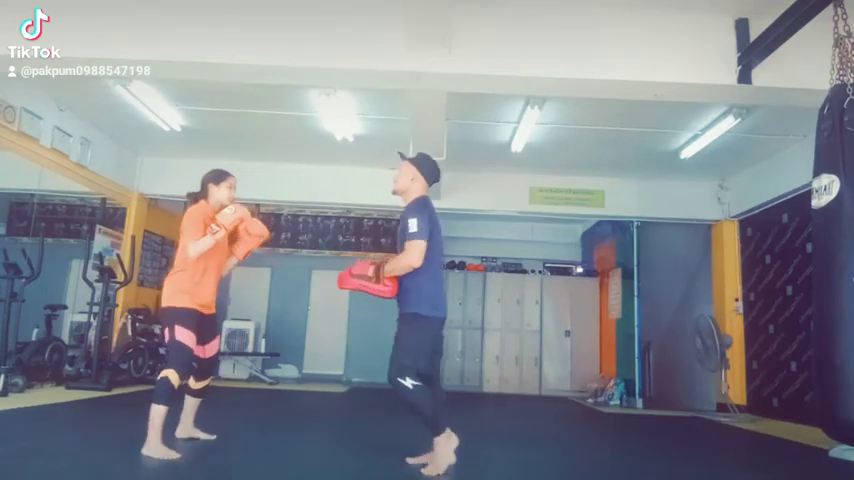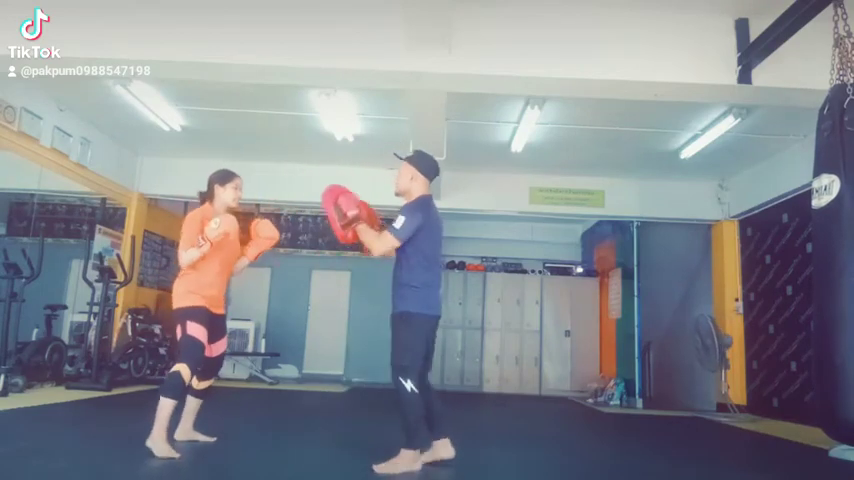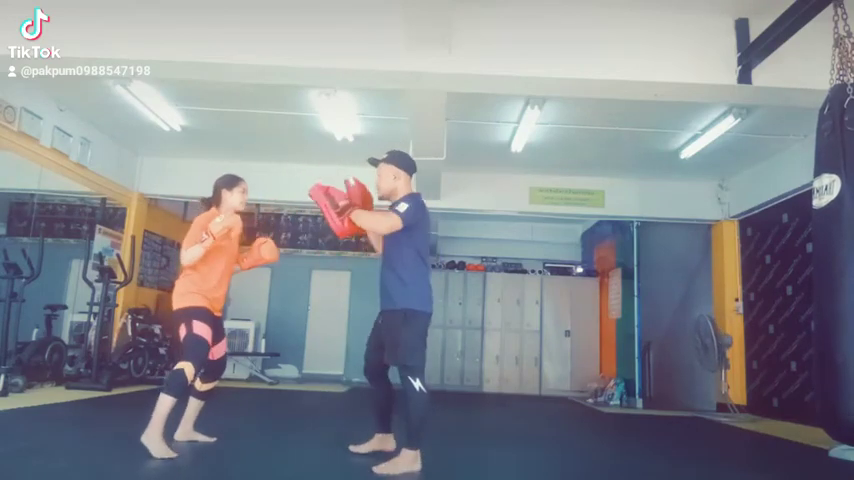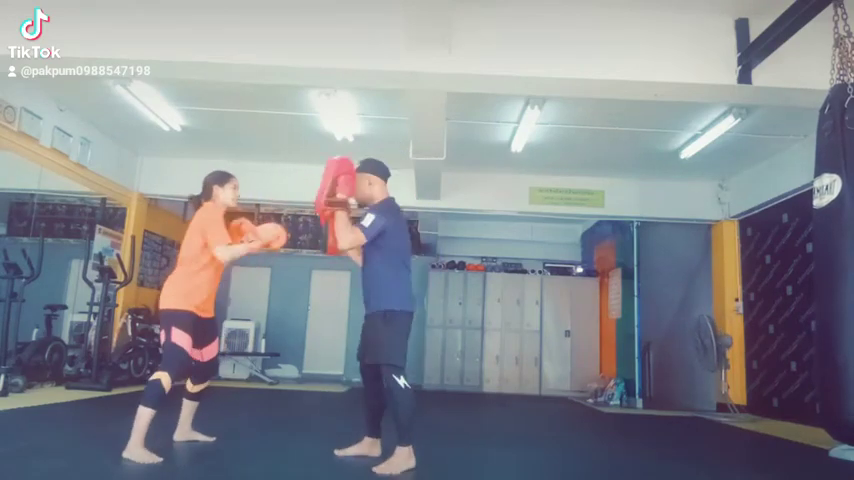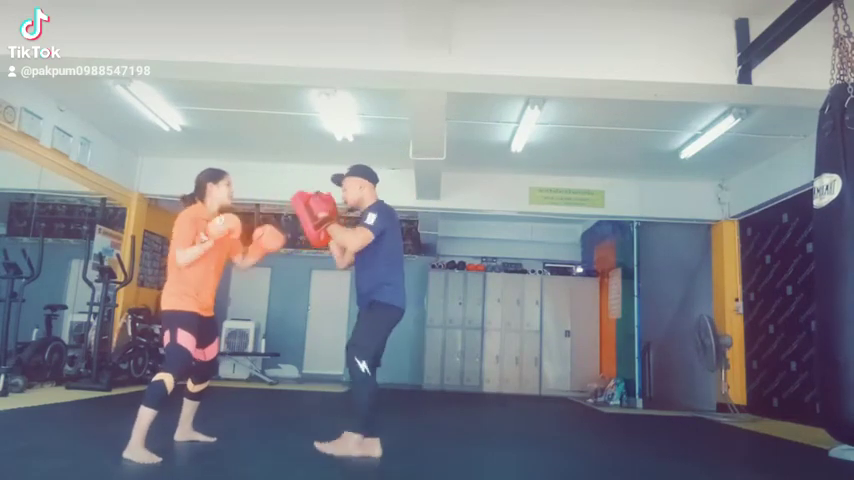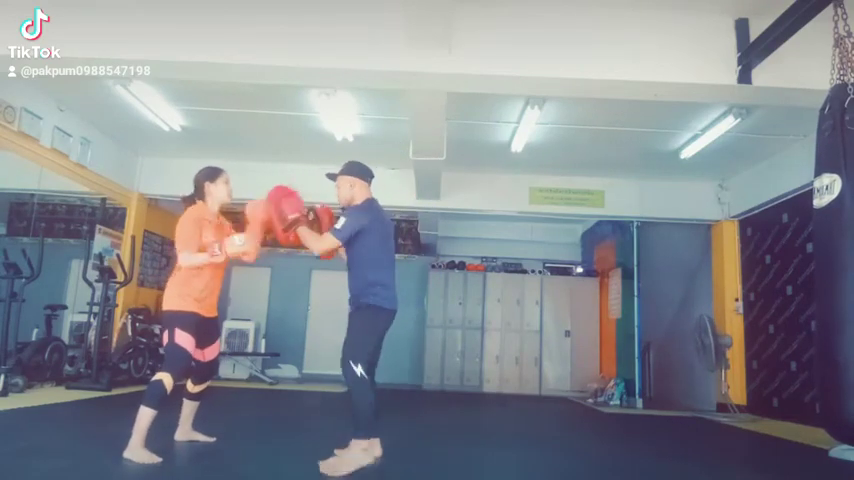
dt=0.3s
person 1, frame 1
left shoulder: (417, 210)
right shoulder: (418, 210)
left elbow: (412, 259)
left wrist: (380, 269)
right wrist: (386, 272)
left hip: (421, 311)
right hip: (419, 310)
left knee: (401, 376)
right knee: (425, 379)
left ankle: (443, 436)
right ankle: (441, 444)
person 1, frame 2
left shoulder: (415, 210)
right shoulder: (424, 211)
left elbow: (379, 247)
right elbow: (399, 249)
left wrist: (357, 222)
right wrist: (369, 228)
left hip: (415, 309)
right hip: (416, 308)
left knee: (406, 378)
right knee: (417, 378)
left ankle: (411, 453)
right ankle: (439, 443)
person 1, frame 3
left shoulder: (412, 205)
right shoulder: (400, 210)
left elbow: (383, 225)
right elbow: (382, 245)
left wrist: (350, 211)
right wrist: (362, 216)
left hip: (410, 308)
right hip: (393, 307)
left knee: (410, 376)
right knee: (374, 367)
left ankle: (411, 454)
right ankle: (383, 436)
person 1, frame 4
left shoulder: (382, 211)
right shoulder: (383, 214)
left elbow: (346, 242)
right elbow: (362, 258)
left wrist: (339, 208)
right wrist: (342, 223)
left hip: (393, 308)
right hip: (380, 308)
left knee: (392, 374)
right knee: (370, 371)
left ankle: (405, 451)
right ankle: (371, 440)
person 1, frame 5
left shoulder: (380, 212)
right shoulder: (369, 219)
left elbow: (355, 242)
right elbow: (343, 261)
left wrist: (326, 223)
right wrist: (332, 231)
left hip: (384, 301)
right hip: (374, 302)
left knee: (357, 356)
right knee: (363, 365)
left ankle: (356, 436)
right ankle: (369, 439)
person 1, frame 6
left shoulder: (359, 213)
right shoulder: (374, 215)
left elbow: (319, 246)
left wrist: (298, 224)
right wrist: (328, 233)
left hip: (372, 304)
right hip: (375, 304)
left knee: (353, 365)
right knee: (362, 371)
left ankle: (361, 446)
right ankle: (370, 441)
person 2, frame 1
left shoulder: (219, 220)
right shoulder: (196, 213)
right elbow: (193, 252)
right wrist: (222, 228)
left hip: (204, 304)
right hip: (180, 300)
left knee: (207, 364)
right knee: (179, 363)
left ankle: (186, 426)
right ankle: (153, 441)
person 2, frame 2
left shoulder: (232, 224)
right shoulder: (197, 217)
left elbow: (233, 268)
right elbow: (184, 260)
left wrist: (257, 245)
right wrist: (209, 239)
left hip: (214, 304)
right hip: (190, 299)
left knee: (211, 365)
right knee: (190, 359)
left ankle: (185, 429)
right ankle: (157, 435)
person 2, frame 3
left shoulder: (233, 226)
right shoulder: (206, 220)
right elbow: (186, 259)
left wrist: (253, 258)
right wrist: (212, 235)
left hip: (212, 305)
right hip: (191, 299)
left knee: (215, 366)
right knee: (195, 357)
left ankle: (185, 429)
right ankle: (154, 432)
person 2, frame 4
left shoulder: (216, 220)
right shoulder: (207, 214)
left elbow: (217, 260)
right elbow: (223, 255)
left wrist: (247, 241)
right wrist: (256, 242)
left hip: (203, 306)
right hip: (179, 303)
left knee: (206, 367)
right knee: (174, 367)
left ankle: (184, 429)
right ankle: (135, 444)
person 2, frame 5
left shoulder: (225, 222)
right shoulder: (190, 216)
left elbow: (242, 261)
right elbow: (181, 260)
right wrist: (210, 238)
left hip: (204, 307)
right hip: (180, 303)
left knee: (206, 368)
right knee: (176, 367)
left ankle: (184, 429)
right ankle: (135, 444)
person 2, frame 6
left shoulder: (223, 224)
right shoulder: (194, 215)
left elbow: (248, 255)
right elbow: (185, 260)
right wrist: (223, 251)
left hip: (206, 308)
right hip: (181, 304)
left knee: (206, 368)
right knee: (175, 368)
left ankle: (184, 429)
right ankle: (135, 445)
